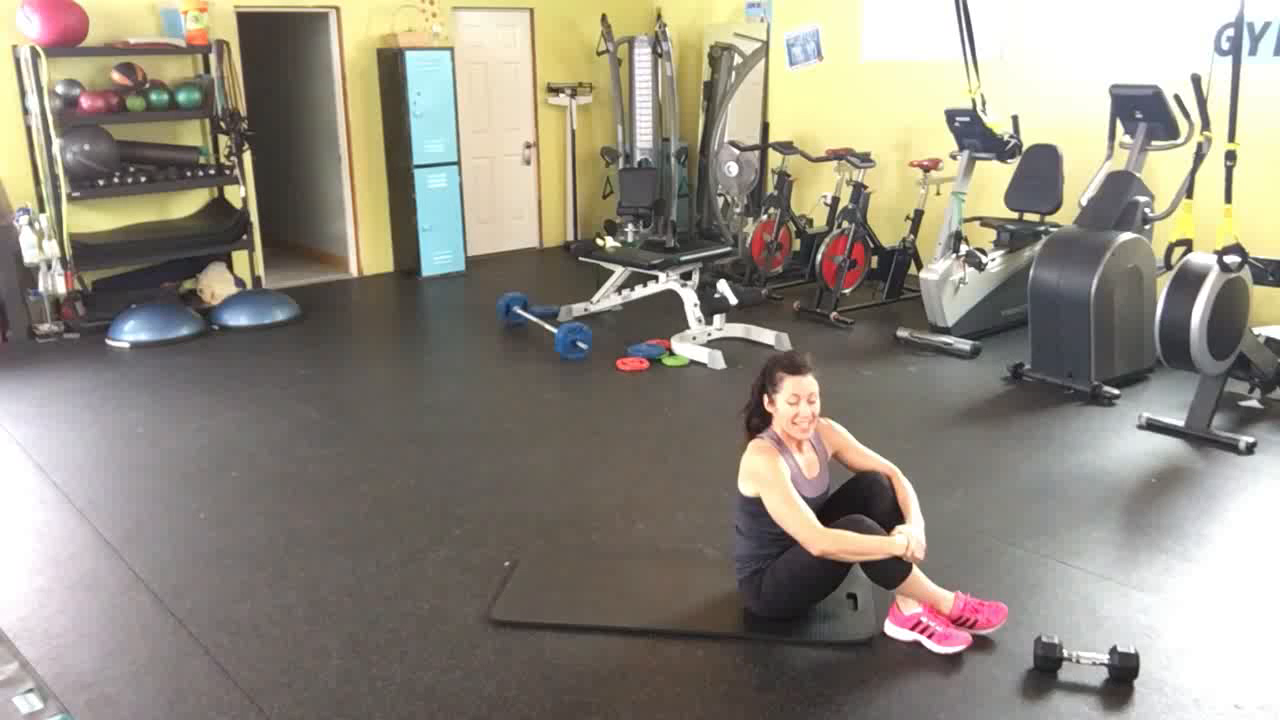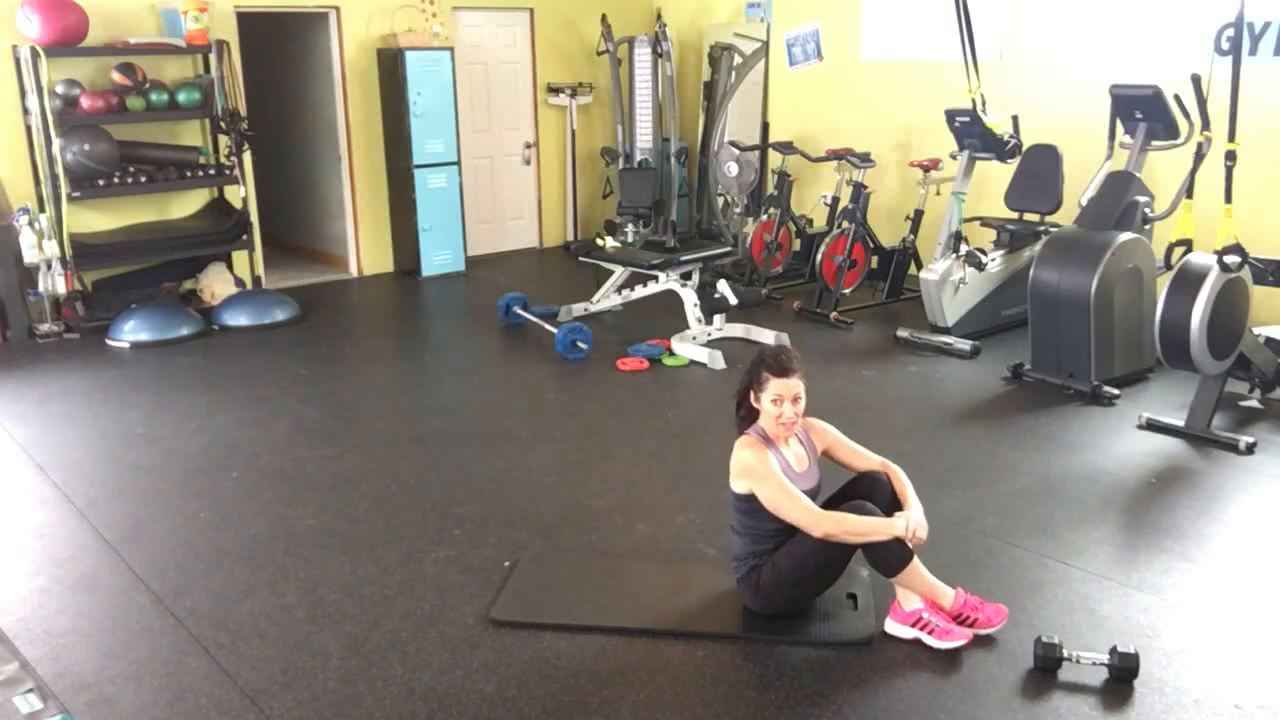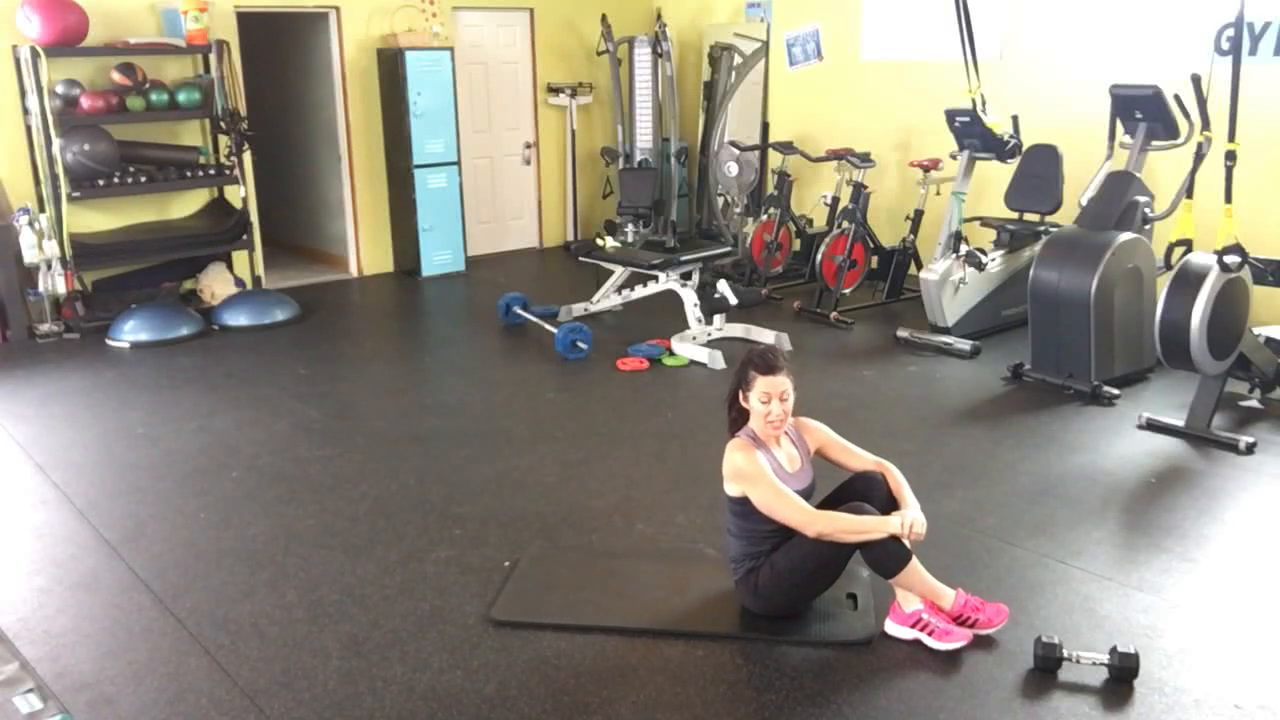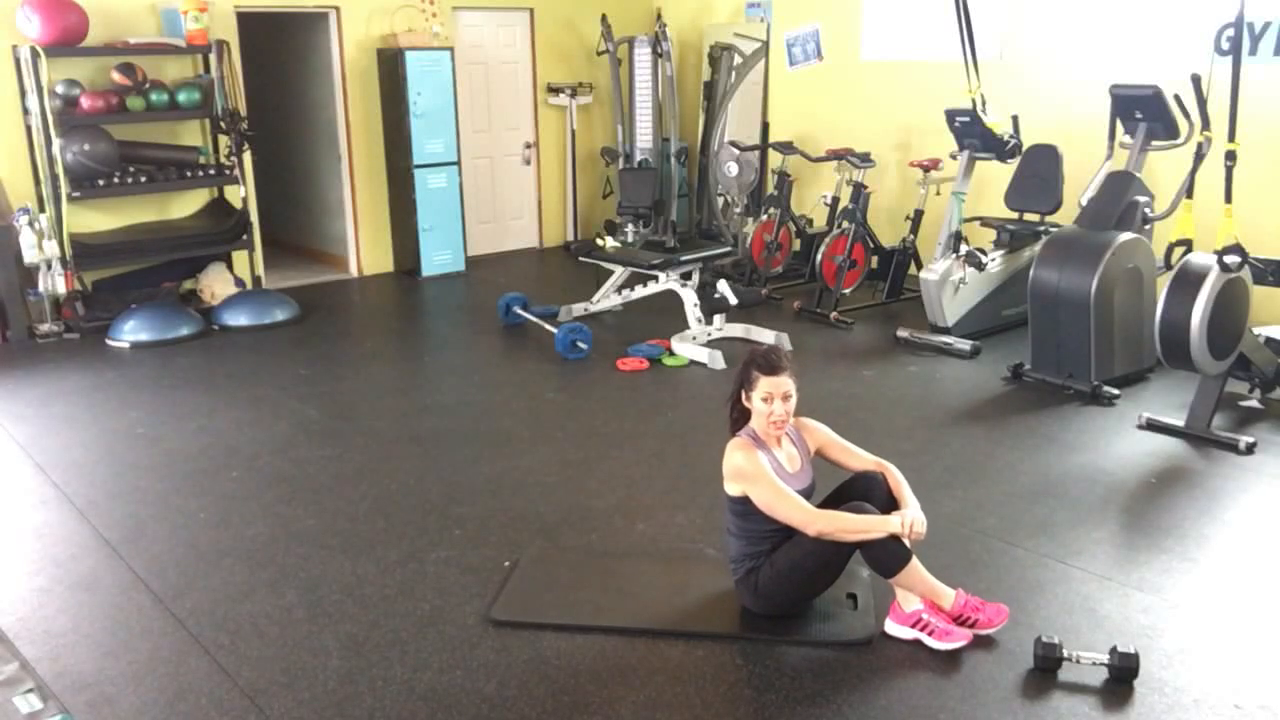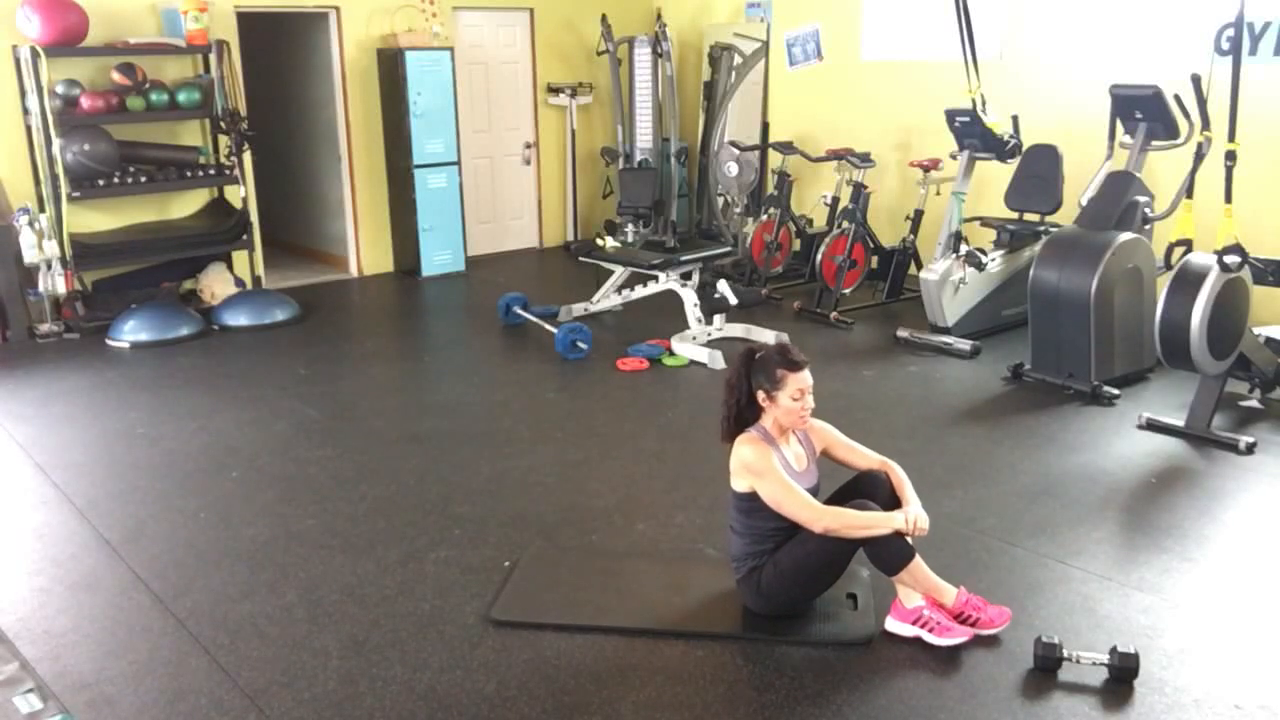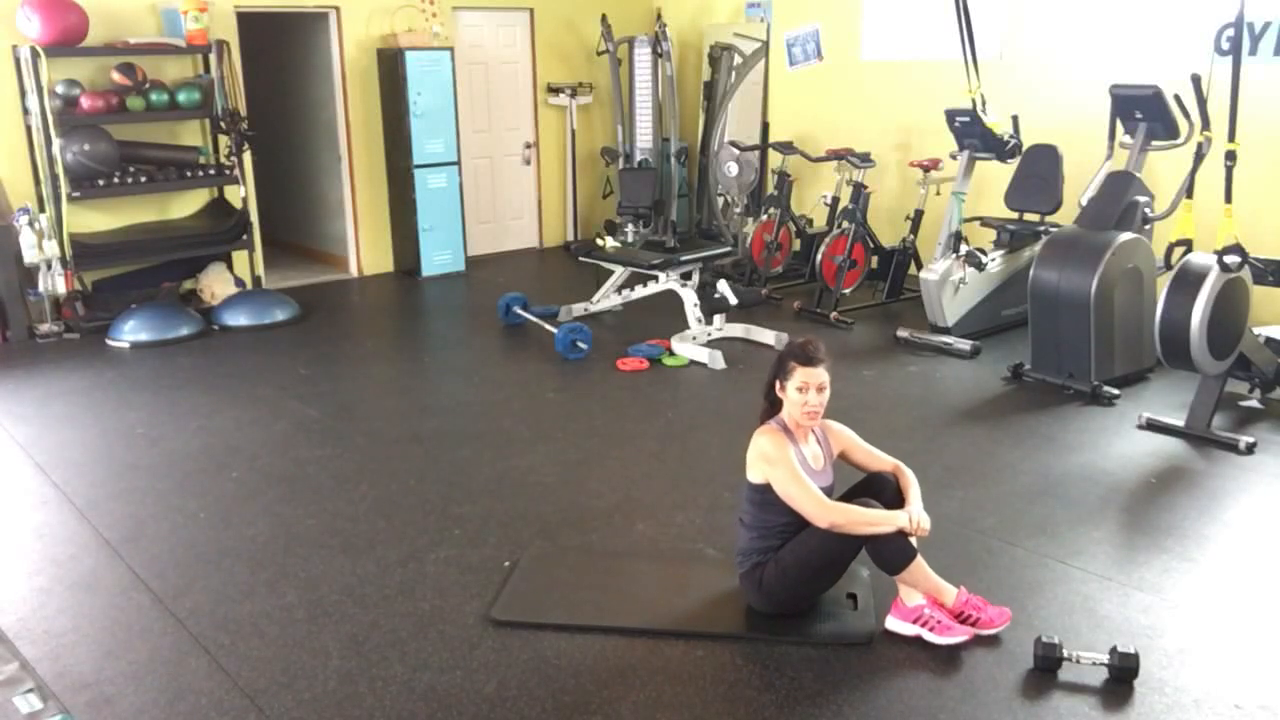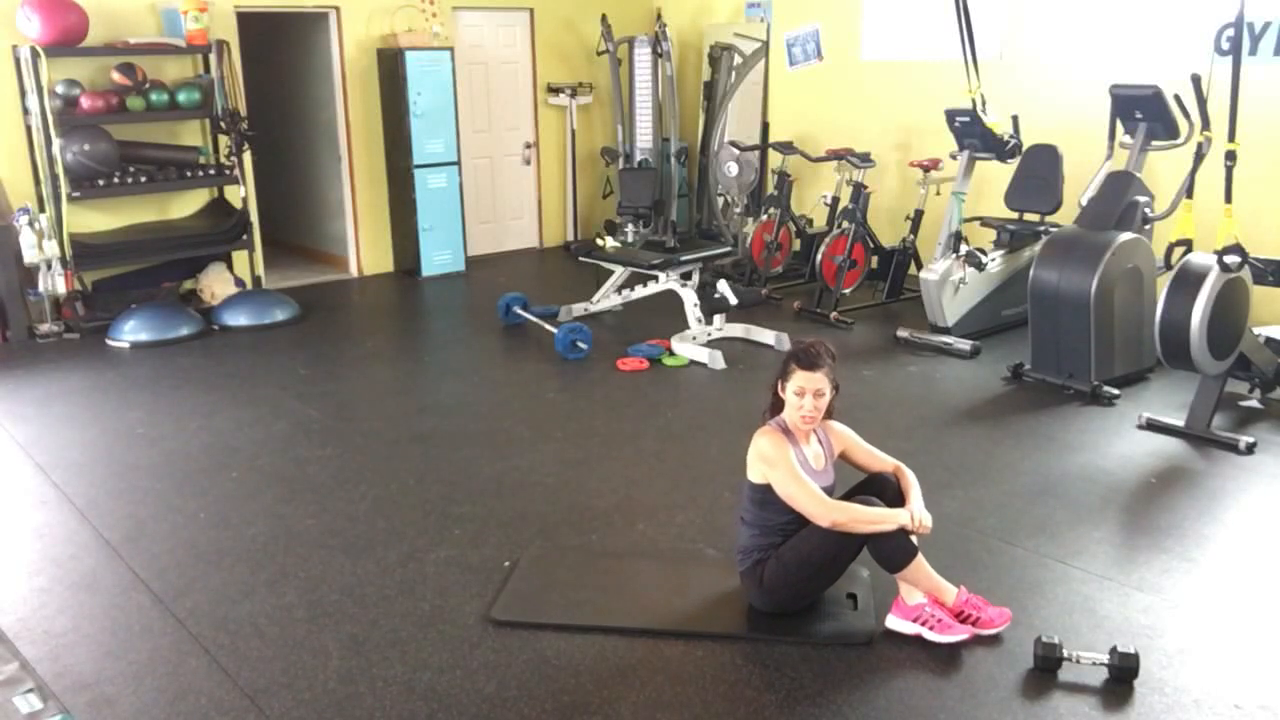
dt=0.5s
person 1, frame 1
left shoulder: (823, 433)
right shoulder: (763, 459)
left elbow: (894, 475)
right elbow: (819, 543)
left wrist: (914, 525)
right wrist: (898, 545)
left hip: (801, 553)
right hip: (766, 585)
left knee: (873, 485)
right knee: (858, 529)
left ankle: (909, 612)
right ankle: (947, 606)
person 1, frame 2
left shoulder: (810, 431)
right shoulder: (751, 455)
left elbow: (888, 468)
right elbow: (821, 525)
left wrist: (913, 510)
right wrist: (898, 526)
left hip: (797, 555)
right hip: (764, 582)
left knee: (875, 484)
right knee: (860, 514)
left ankle: (909, 608)
right ankle: (948, 602)
person 1, frame 3
left shoulder: (803, 430)
right shoulder: (742, 457)
left elbow: (882, 467)
right elbow: (813, 525)
left wrist: (910, 508)
right wrist: (893, 524)
left hip: (796, 556)
right hip: (763, 584)
left knee: (871, 484)
right knee: (858, 516)
left ankle: (909, 609)
right ankle: (948, 603)
person 1, frame 4
left shoulder: (804, 431)
right shoulder: (742, 456)
left elbow: (882, 467)
right elbow: (814, 523)
left wrist: (910, 506)
right wrist: (892, 523)
left hip: (796, 553)
right hip: (763, 583)
left knee: (871, 483)
right knee: (857, 514)
left ankle: (909, 608)
right ankle: (948, 602)
person 1, frame 5
left shoulder: (810, 432)
right shoulder: (751, 452)
left elbow: (886, 466)
right elbow: (819, 520)
left wrist: (912, 505)
right wrist: (896, 520)
left hip: (799, 555)
right hip: (765, 582)
left knee: (876, 483)
right knee: (863, 514)
left ankle: (910, 606)
right ankle: (950, 601)
person 1, frame 6
left shoulder: (828, 433)
right shoulder: (770, 443)
left elbow: (899, 469)
right elbow: (826, 516)
left wrist: (914, 506)
right wrist: (900, 519)
left hip: (803, 555)
right hip: (768, 580)
left knee: (884, 484)
right knee: (866, 512)
left ankle: (912, 606)
right ankle: (950, 601)
person 1, frame 7
left shoulder: (829, 433)
right shoulder: (769, 444)
left elbow: (899, 470)
right elbow: (827, 515)
left wrist: (915, 504)
right wrist: (901, 517)
left hip: (803, 555)
right hip: (769, 578)
left knee: (885, 485)
right knee: (866, 510)
left ankle: (912, 604)
right ankle: (950, 600)
